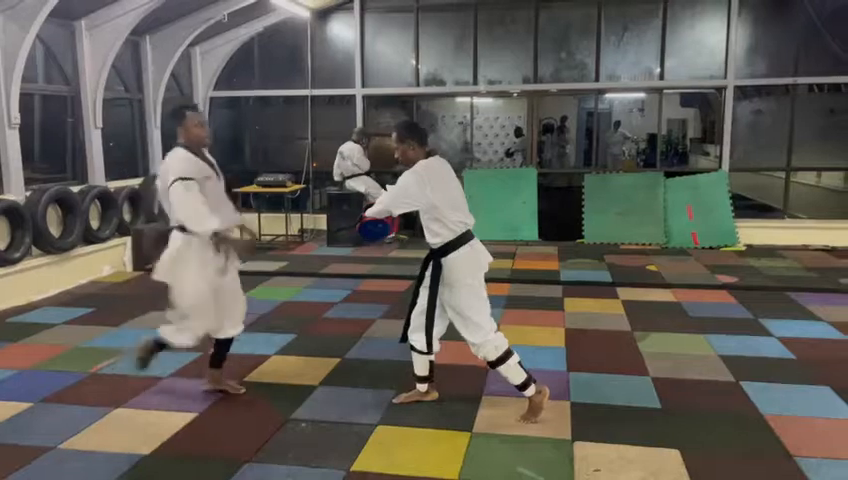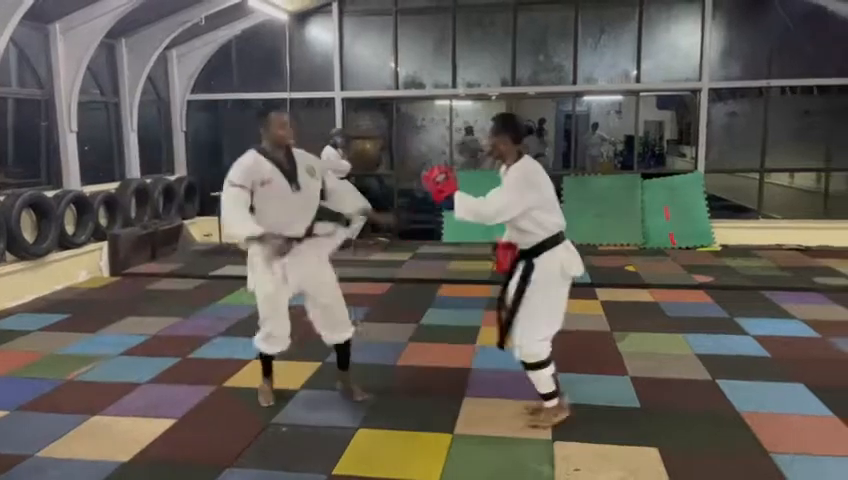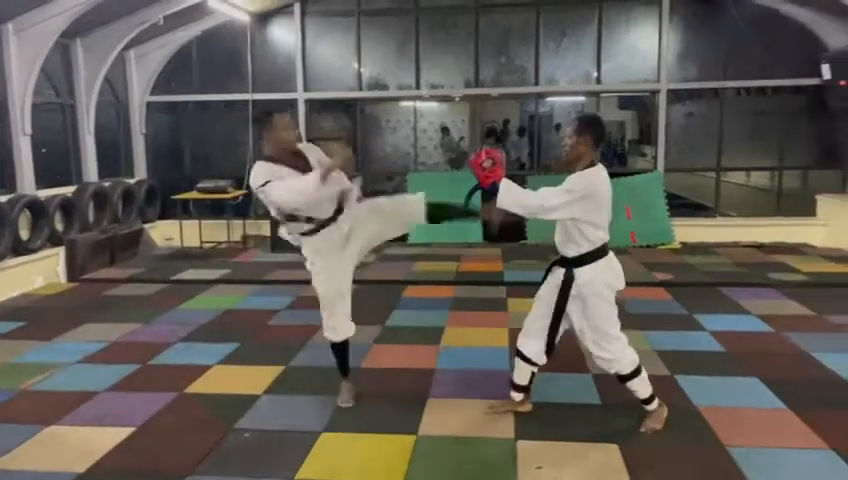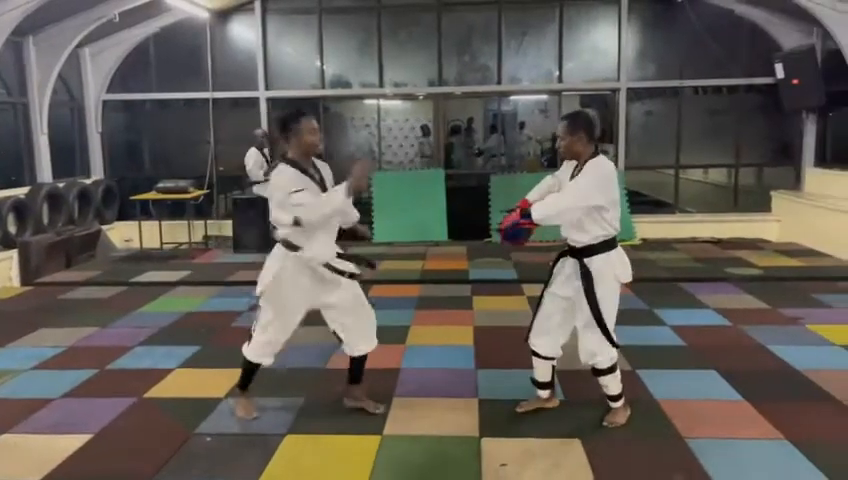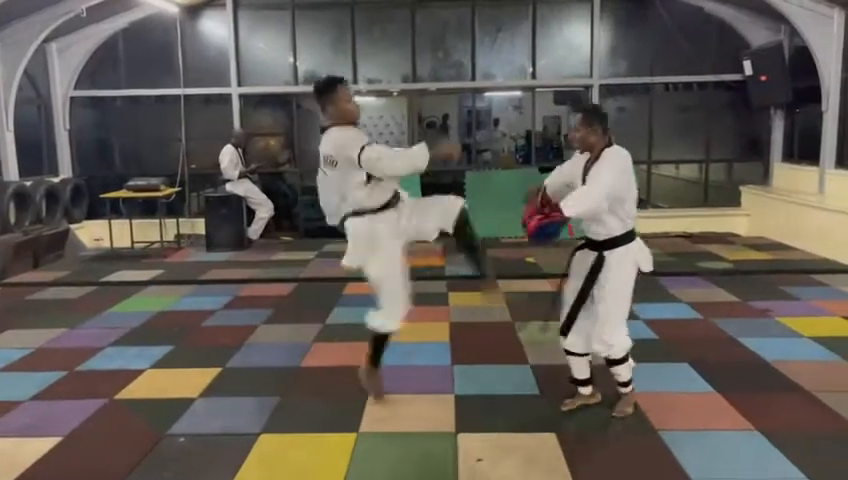
dt=0.7s
person 1, frame 1
left shoulder: (418, 176)
right shoulder: (437, 166)
left elbow: (386, 205)
right elbow: (401, 202)
left wrist: (367, 215)
right wrist: (383, 214)
left hip: (456, 261)
right hip: (448, 258)
left knee: (480, 332)
right knee: (421, 322)
left ankle: (533, 392)
right ankle: (424, 388)
person 1, frame 2
left shoulder: (524, 173)
right shoulder: (511, 170)
left elbow: (491, 210)
left wrist: (450, 196)
right wrist: (508, 243)
left hip: (547, 261)
right hip: (532, 259)
left knee: (530, 336)
right knee: (522, 333)
left ankle: (554, 405)
right ankle: (550, 397)
person 1, frame 3
left shoulder: (588, 181)
right shoulder: (586, 174)
left elbow: (538, 203)
left wrist: (495, 184)
left hip: (590, 274)
right hip: (568, 269)
left knee: (609, 345)
right knee: (534, 331)
left ankle: (654, 406)
right ankle: (519, 398)
person 1, frame 4
left shoulder: (601, 170)
right shoulder: (572, 167)
left elbow: (563, 203)
right elbow: (551, 186)
left wrist: (522, 214)
right wrist: (523, 206)
left hip: (599, 264)
right hip: (572, 261)
left knee: (595, 341)
right knee: (544, 329)
left ankle: (618, 404)
right ankle: (546, 395)
person 1, frame 5
left shoulder: (617, 159)
right shoulder: (582, 159)
left elbow: (594, 196)
right elbow: (559, 180)
right wrist: (542, 194)
left hip: (617, 255)
right hip: (591, 252)
left knee: (605, 332)
right knee: (572, 324)
left ankle: (627, 391)
right ankle: (586, 391)
person 2, frame 1
left shoulder: (203, 159)
right shoulder: (180, 162)
right elbow: (189, 206)
left wrist: (239, 225)
right wrist: (220, 234)
left hip: (211, 247)
right hip: (192, 249)
left knee: (232, 312)
right knee: (195, 323)
left ankle: (216, 375)
right ankle: (149, 350)
person 2, frame 2
left shoulder: (305, 160)
right shoulder: (246, 167)
left elbow: (334, 187)
right elbow: (232, 212)
left wrist: (366, 211)
right wrist: (263, 239)
left hip: (308, 248)
right hip: (269, 256)
left knee: (334, 316)
right knee: (273, 326)
left ankle: (345, 378)
right ankle: (266, 380)
person 2, frame 3
left shoulder: (307, 151)
right shoulder: (263, 175)
right elbow: (295, 196)
left wrist: (350, 194)
right wrist: (330, 166)
left hip: (348, 220)
right hip: (321, 244)
left knee: (409, 207)
right knee: (336, 314)
right ankle: (346, 380)
person 2, frame 4
left shoulder: (321, 168)
right shoulder: (283, 178)
right elbow: (312, 212)
left wrist: (354, 224)
right wrist: (351, 186)
left hip: (326, 262)
right hip: (293, 266)
left knee: (361, 322)
right knee: (269, 335)
left ankle: (355, 393)
right ankle: (242, 394)
person 2, frame 5
left shoulder: (330, 143)
right shoulder: (346, 139)
left elbow: (329, 196)
right elbow: (389, 161)
left wrist: (339, 222)
right wrist: (434, 151)
left hip: (382, 218)
right hip: (377, 227)
left knee: (455, 210)
right knee: (393, 302)
left ankle: (480, 267)
right ankle: (371, 369)
